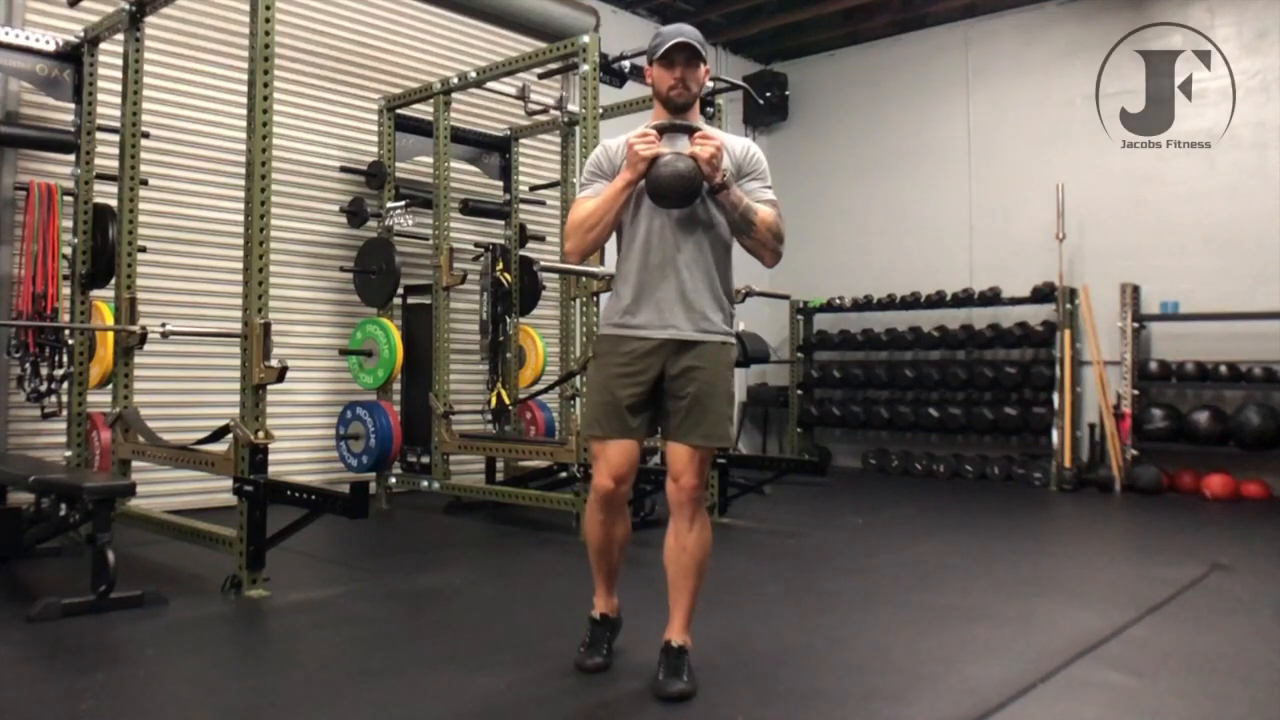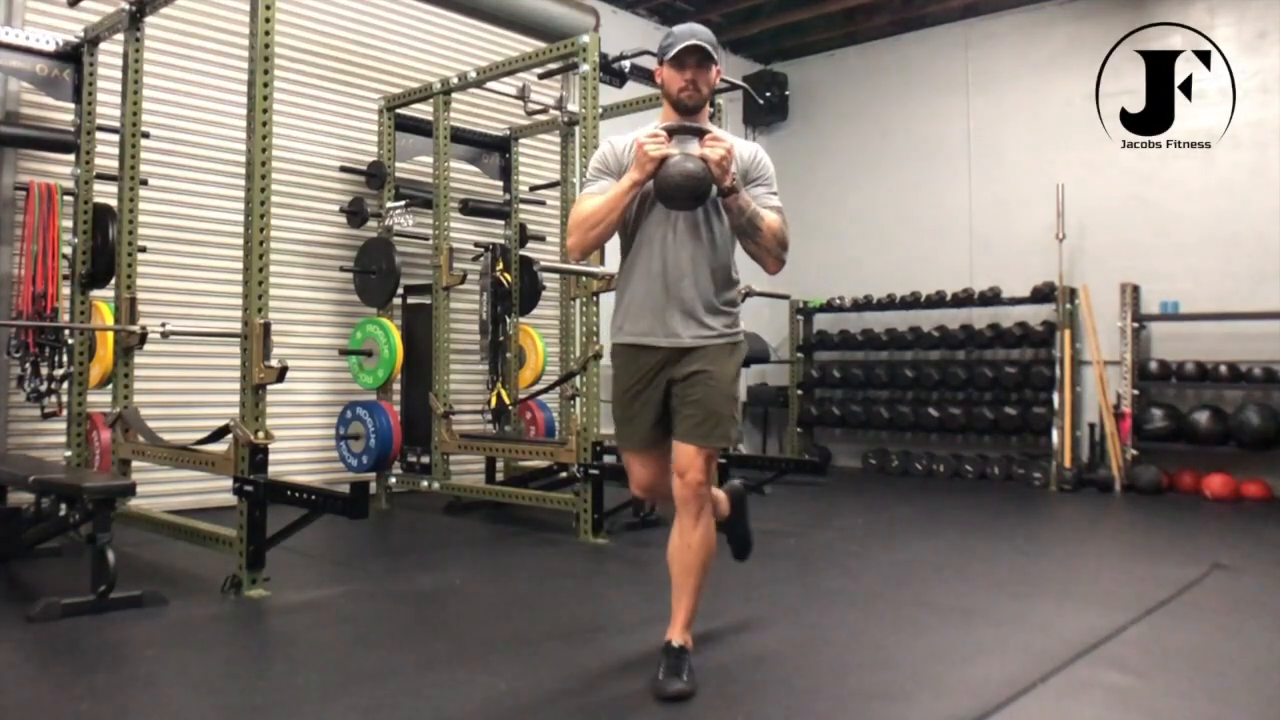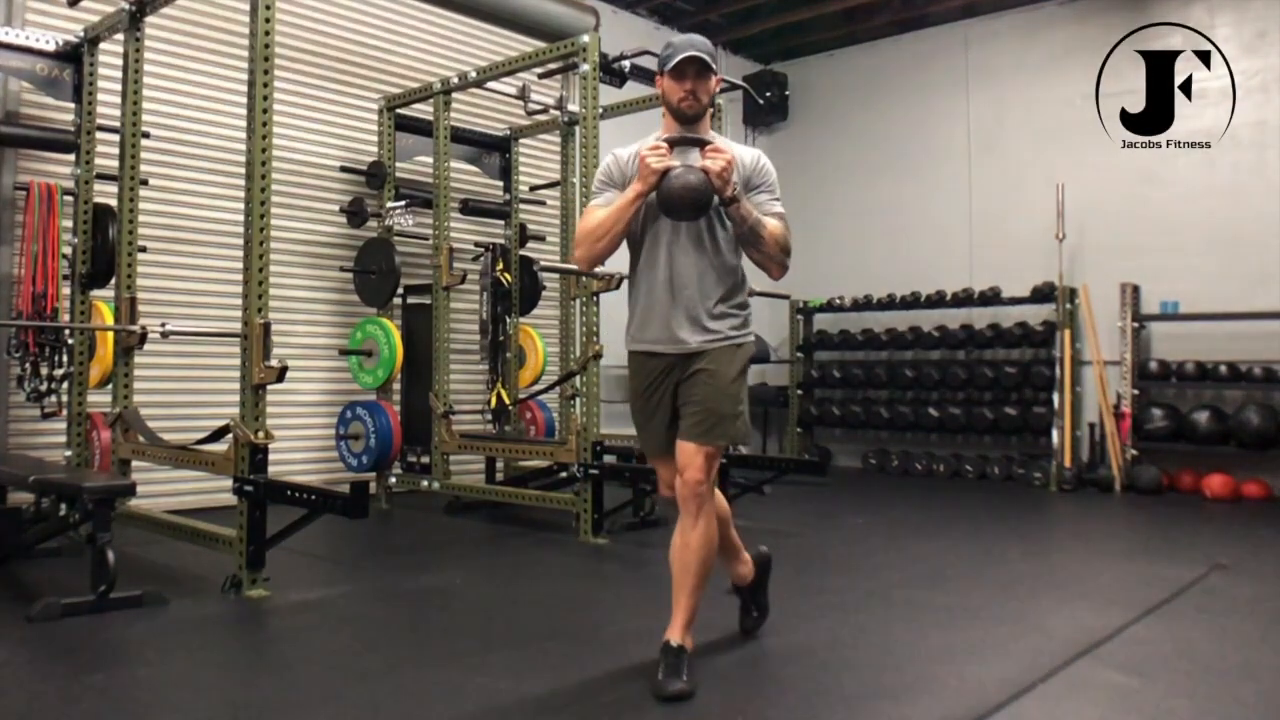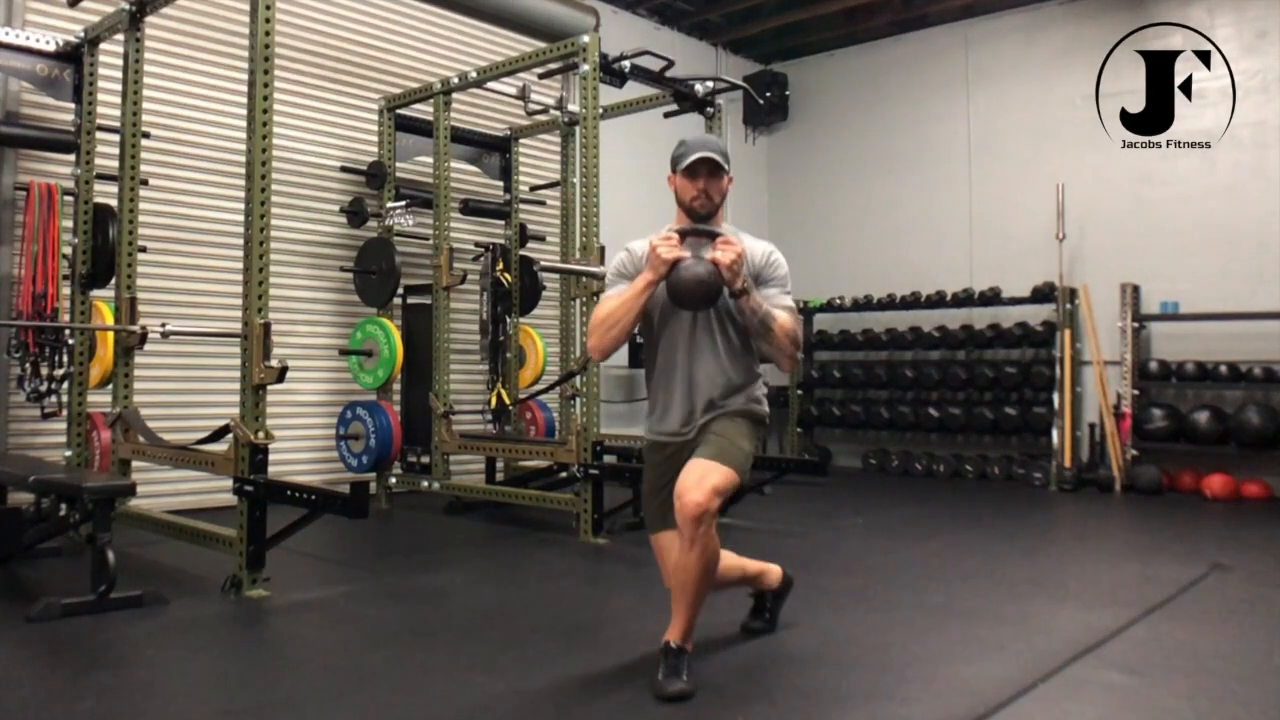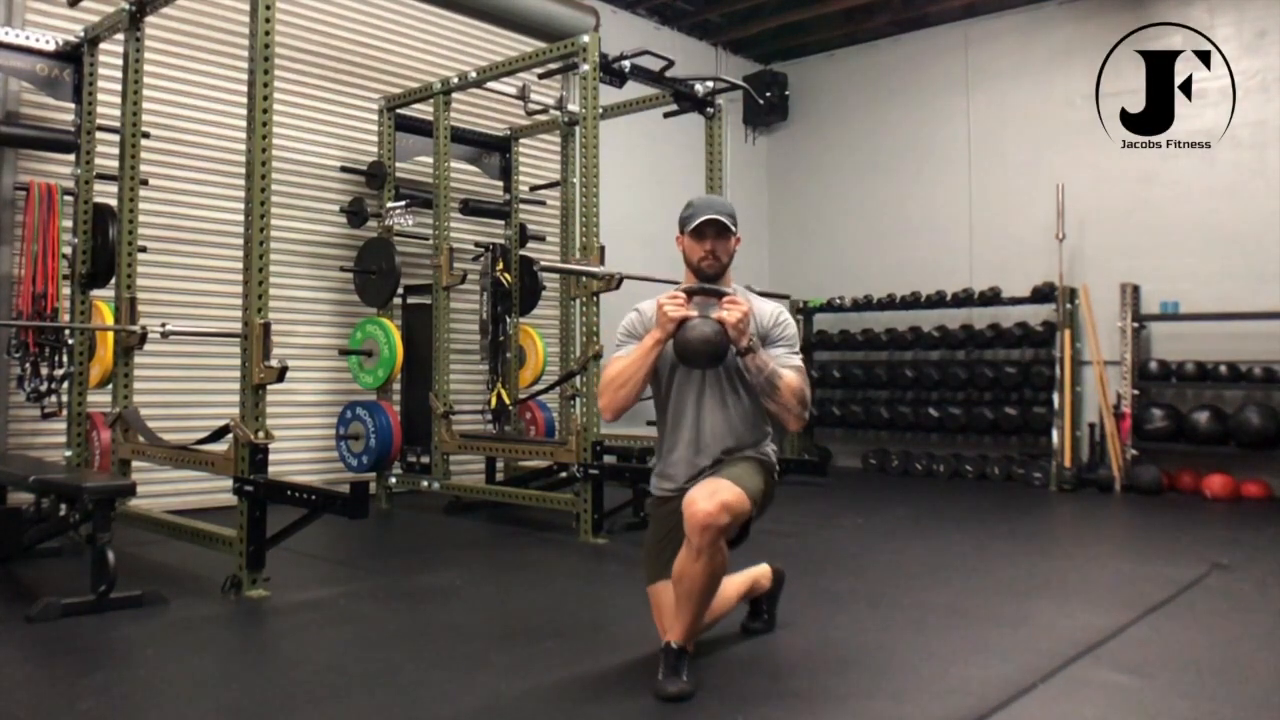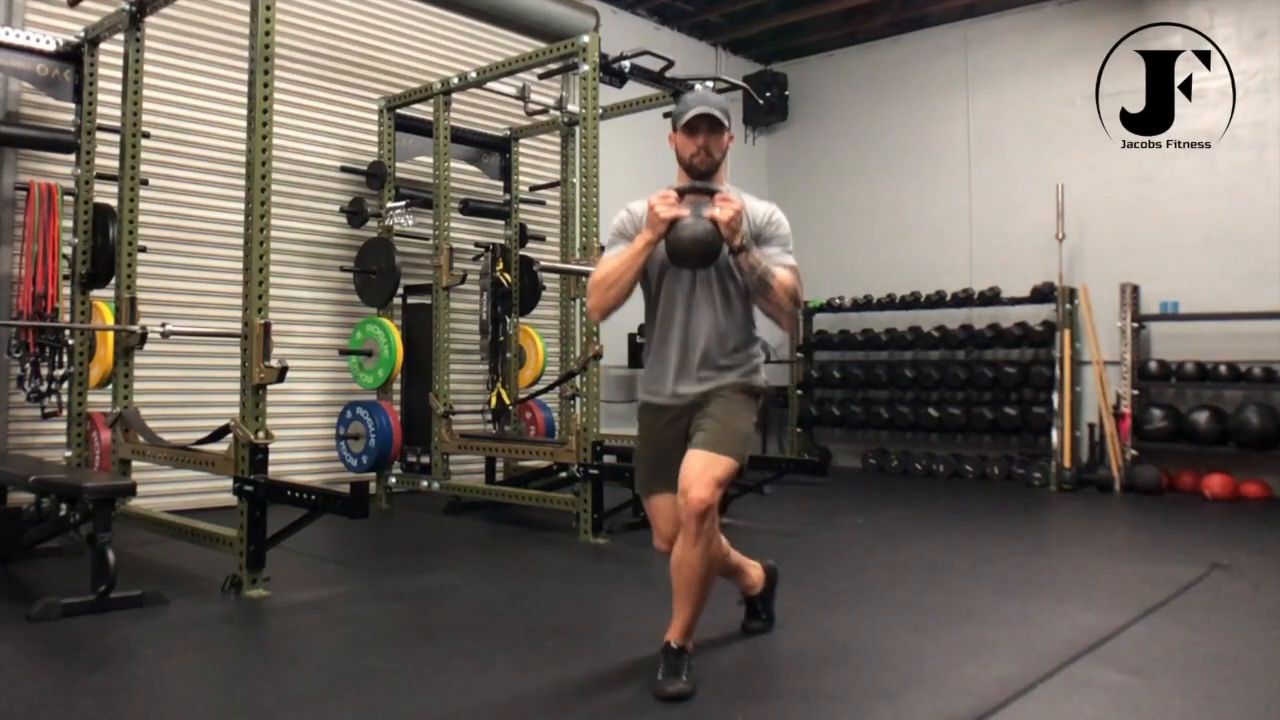
dt=0.5s
person 1, frame 1
left shoulder: (739, 153)
right shoulder: (612, 153)
left elbow: (771, 249)
right elbow: (575, 247)
left wrist: (718, 182)
right wrist: (629, 176)
left hip: (703, 341)
right hip: (626, 336)
left knee: (686, 491)
right knee: (610, 482)
left ankle: (677, 643)
right ankle: (604, 612)
person 1, frame 2
left shoulder: (745, 156)
right shoulder: (619, 150)
left elbow: (775, 256)
right elbow: (577, 242)
left wrist: (728, 185)
right wrist: (638, 175)
left hip: (708, 341)
right hip: (638, 339)
left knee: (689, 485)
right knee: (647, 483)
left ankle: (677, 641)
right ankle: (726, 506)
person 1, frame 3
left shoulder: (747, 163)
right shoulder: (624, 161)
left elbow: (778, 263)
right elbow: (585, 254)
left wrist: (730, 194)
right wrist: (641, 187)
left hip: (717, 342)
right hip: (650, 345)
left knee: (693, 484)
right knee: (679, 488)
left ankle: (677, 643)
right ankle: (747, 570)
person 1, frame 4
left shoulder: (760, 256)
right shoulder: (637, 255)
left elbow: (788, 355)
right elbow: (598, 345)
left wrist: (739, 285)
right wrist: (651, 276)
left hip: (732, 413)
right hip: (668, 428)
left knee: (694, 502)
right knee: (686, 569)
left ankle: (676, 645)
right ankle: (770, 578)
person 1, frame 5
left shoulder: (770, 318)
right shoulder: (646, 317)
left elbow: (796, 416)
right elbow: (608, 406)
left wrist: (745, 344)
right wrist: (660, 335)
left hip: (744, 465)
right hip: (672, 483)
left knee: (704, 512)
right knee: (683, 612)
left ankle: (676, 650)
right ankle: (761, 579)
person 1, frame 6
left shoulder: (761, 217)
right shoulder: (638, 216)
left elbow: (789, 317)
right elbow: (597, 306)
left wrist: (739, 244)
right wrist: (650, 236)
left hip: (729, 387)
right hip: (662, 393)
left knee: (697, 499)
right knee: (671, 538)
left ankle: (677, 645)
right ankle: (755, 577)
